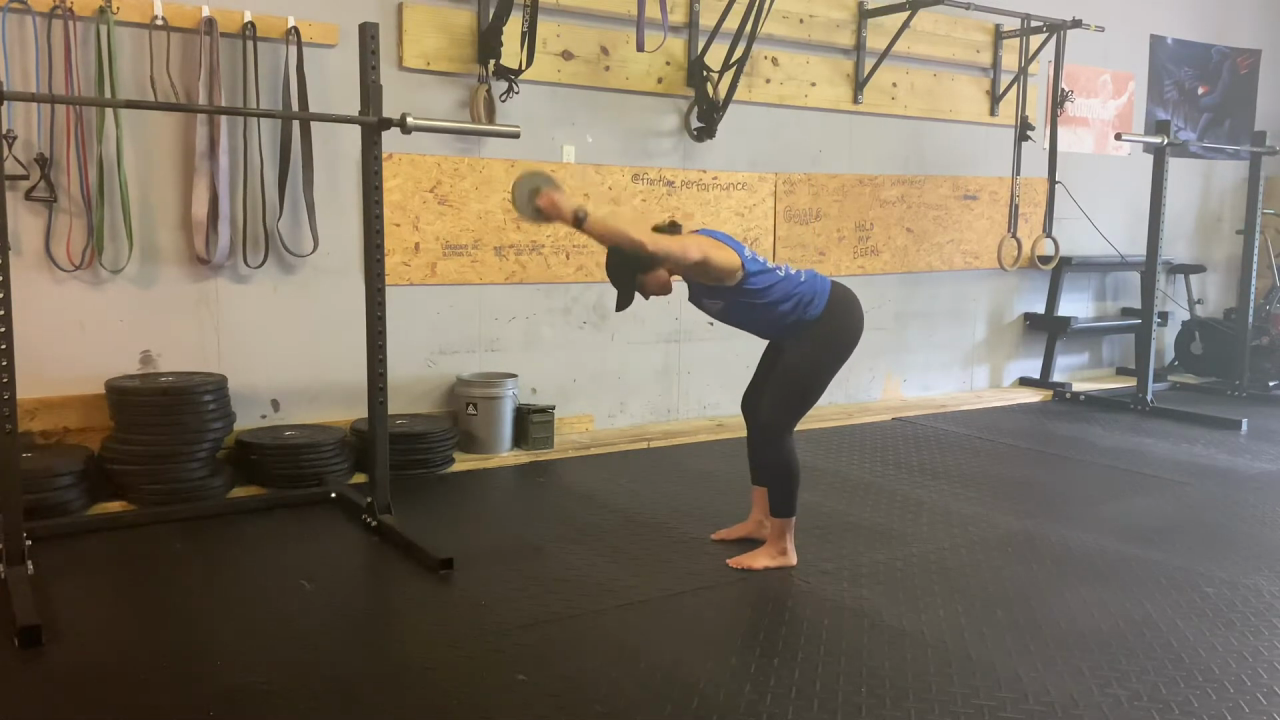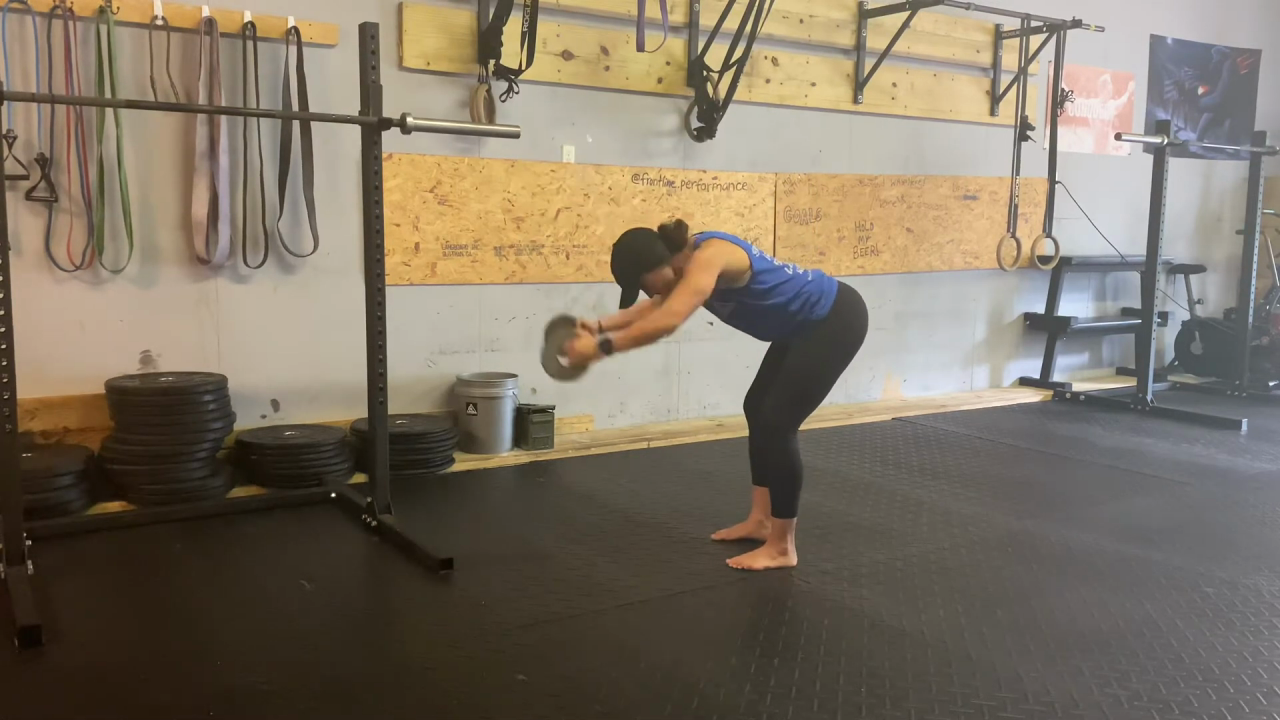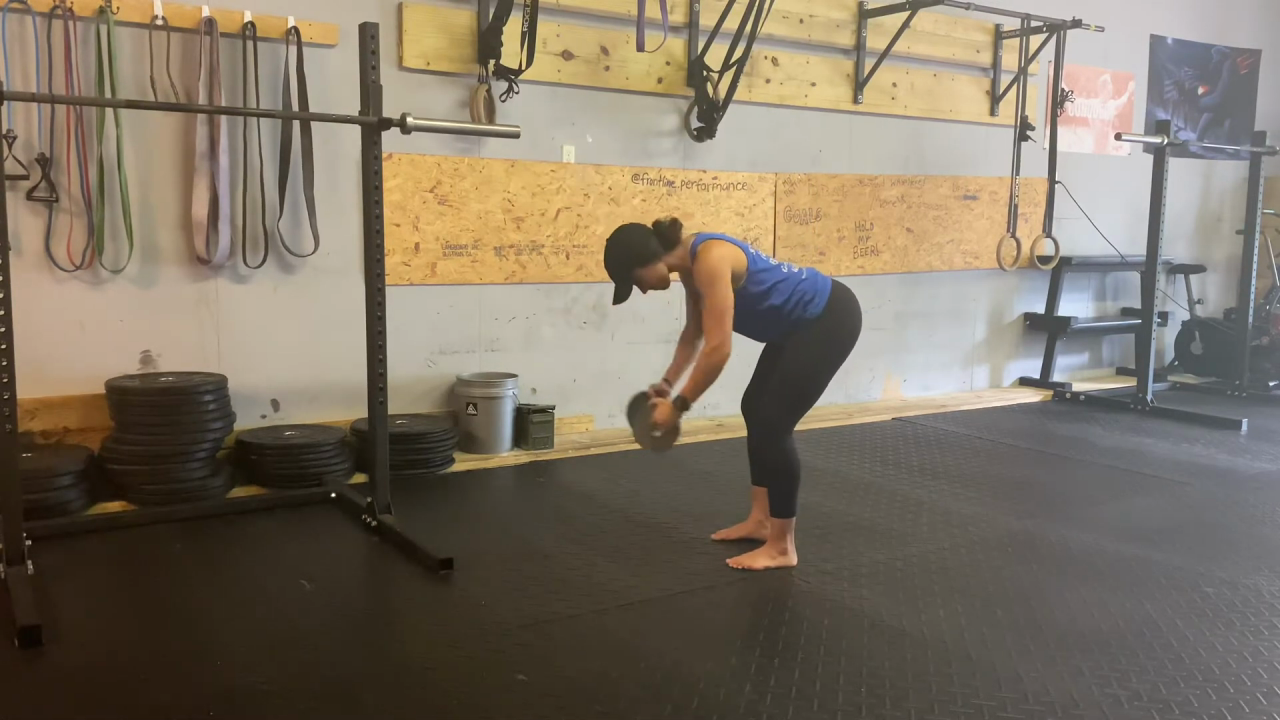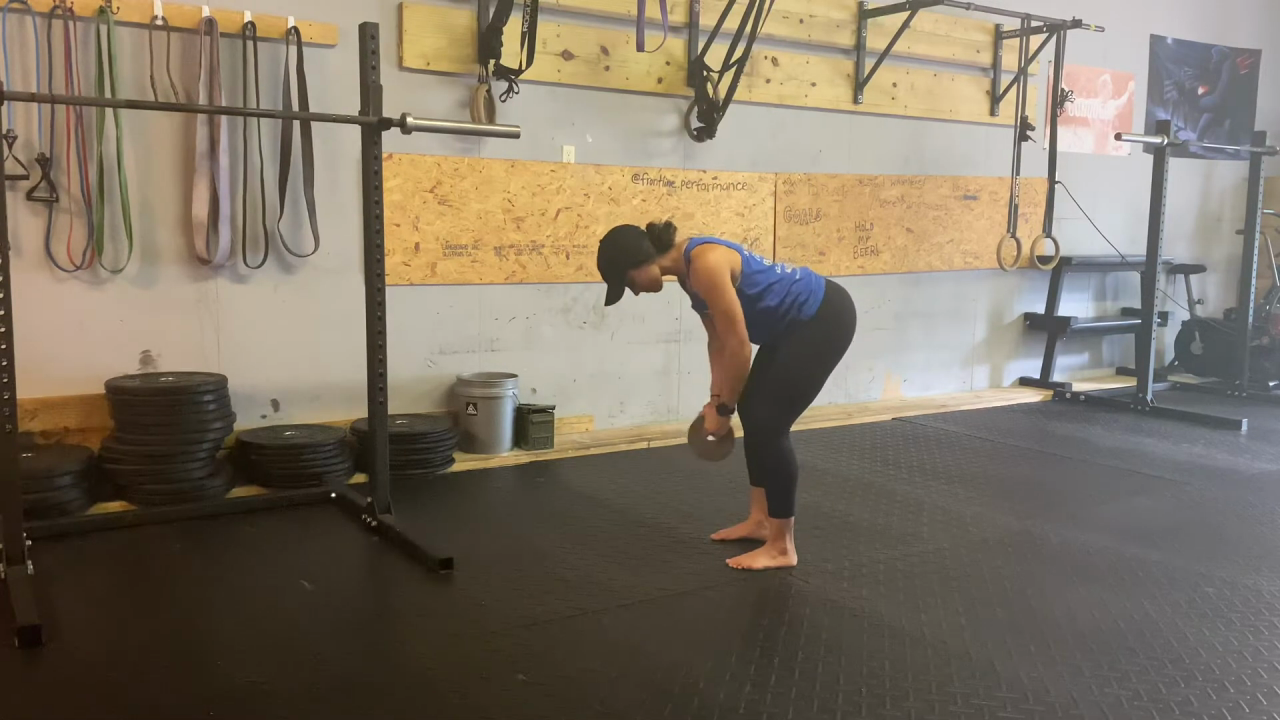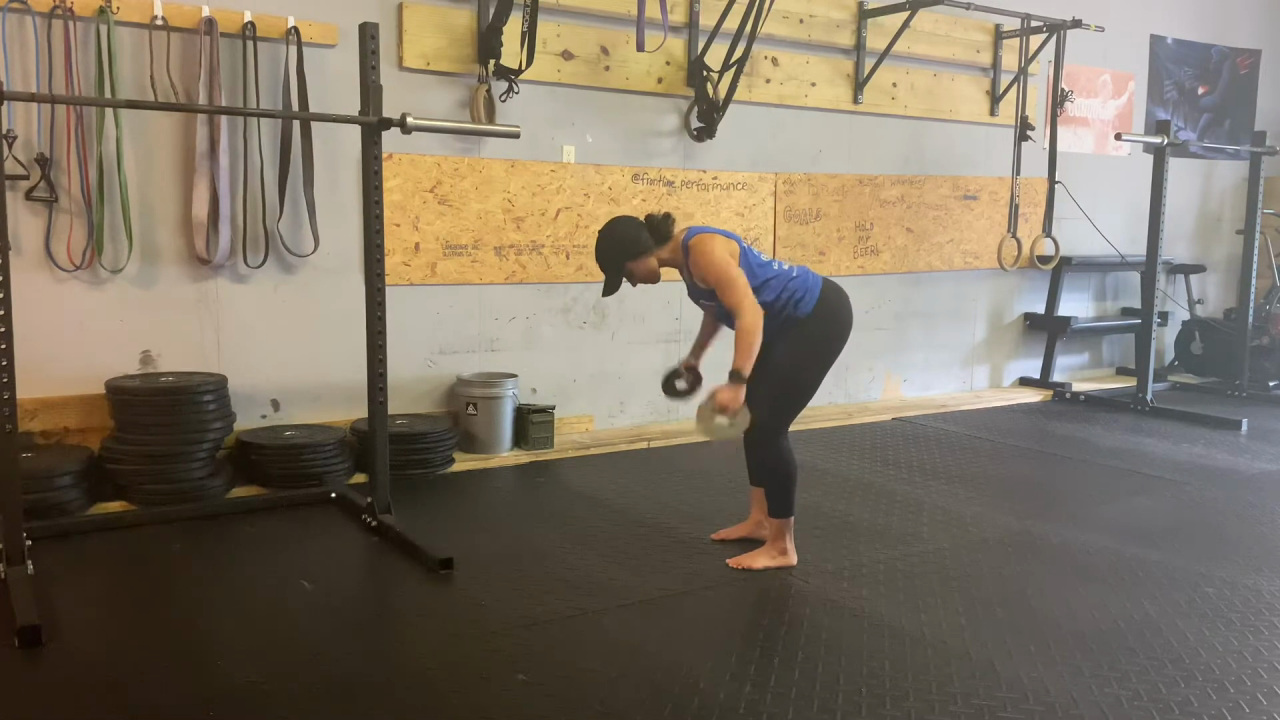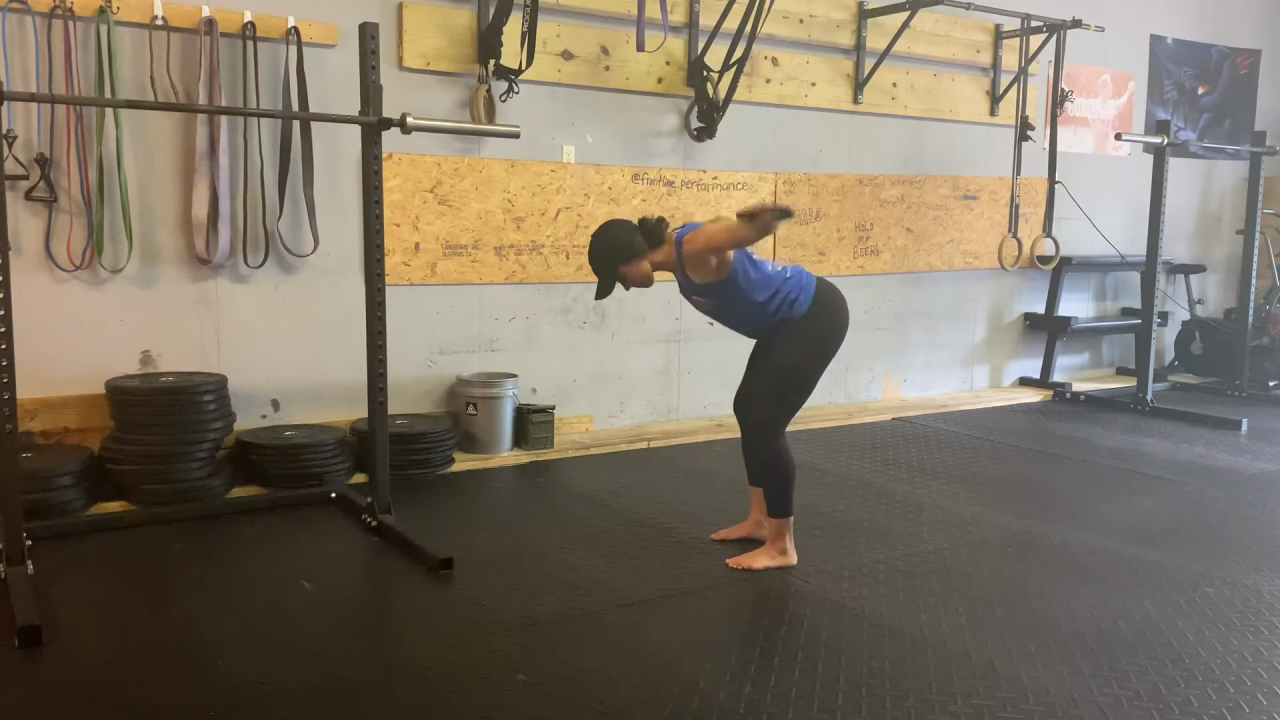
dt=0.3s
person 1, frame 1
left shoulder: (702, 252)
right shoulder: (688, 252)
left elbow: (645, 243)
right elbow: (633, 245)
left wrist: (574, 215)
right wrist: (574, 215)
left hip: (831, 321)
right hip: (802, 321)
left knee: (773, 424)
right knee: (755, 410)
left ankle: (781, 546)
right ankle: (760, 519)
person 1, frame 2
left shoulder: (710, 257)
right shoulder: (690, 257)
left elbow: (668, 321)
right elbow: (658, 307)
left wrist: (602, 344)
right wrist: (601, 328)
left hip: (836, 319)
right hip: (808, 321)
left knee: (775, 423)
right knee: (758, 409)
left ankle: (782, 547)
right ankle: (760, 519)
person 1, frame 3
left shoulder: (710, 260)
right shoulder: (690, 263)
left elbow: (718, 348)
right elbow: (695, 330)
left wrist: (679, 404)
right wrist: (667, 383)
left hip: (830, 318)
right hip: (802, 321)
left knee: (772, 423)
right knee: (755, 410)
left ankle: (782, 546)
right ankle: (761, 520)
person 1, frame 4
left shoulder: (705, 264)
right shoulder: (686, 268)
left elbow: (739, 346)
right elbow: (719, 337)
left wrist: (723, 409)
right wrist: (717, 398)
left hip: (825, 318)
right hip: (798, 322)
left knee: (768, 424)
right knee: (752, 412)
left ankle: (781, 546)
right ankle: (759, 519)
person 1, frame 5
left shoulder: (703, 251)
right shoulder: (685, 255)
left elbow: (750, 313)
right elbow: (720, 306)
left wrist: (736, 382)
right wrist: (694, 356)
left hip: (821, 317)
right hip: (795, 319)
left knee: (767, 423)
right knee: (753, 413)
left ankle: (782, 547)
right ankle: (759, 520)
person 1, frame 6
left shoulder: (694, 248)
right shoulder: (678, 245)
left elbow: (754, 230)
right elbow: (717, 227)
left wrist: (767, 218)
left hip: (817, 316)
right hip: (792, 318)
left knee: (765, 423)
right knee: (748, 411)
left ankle: (782, 548)
right ankle: (759, 521)
